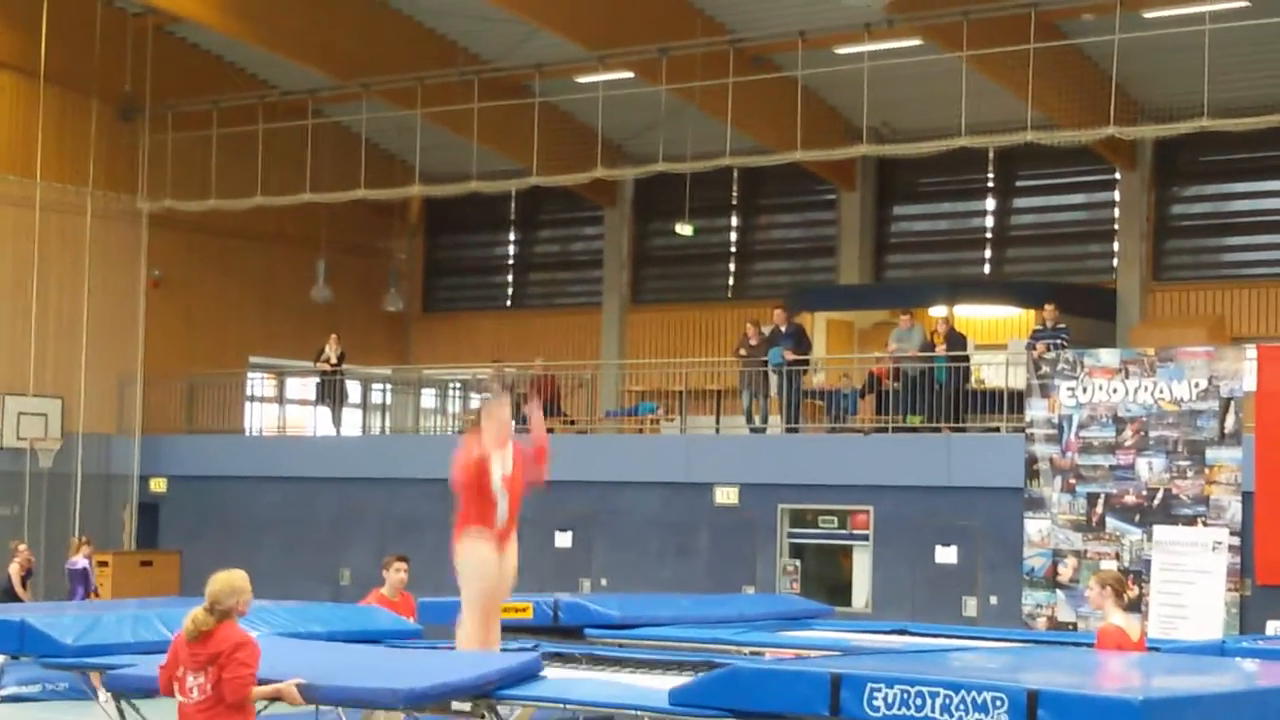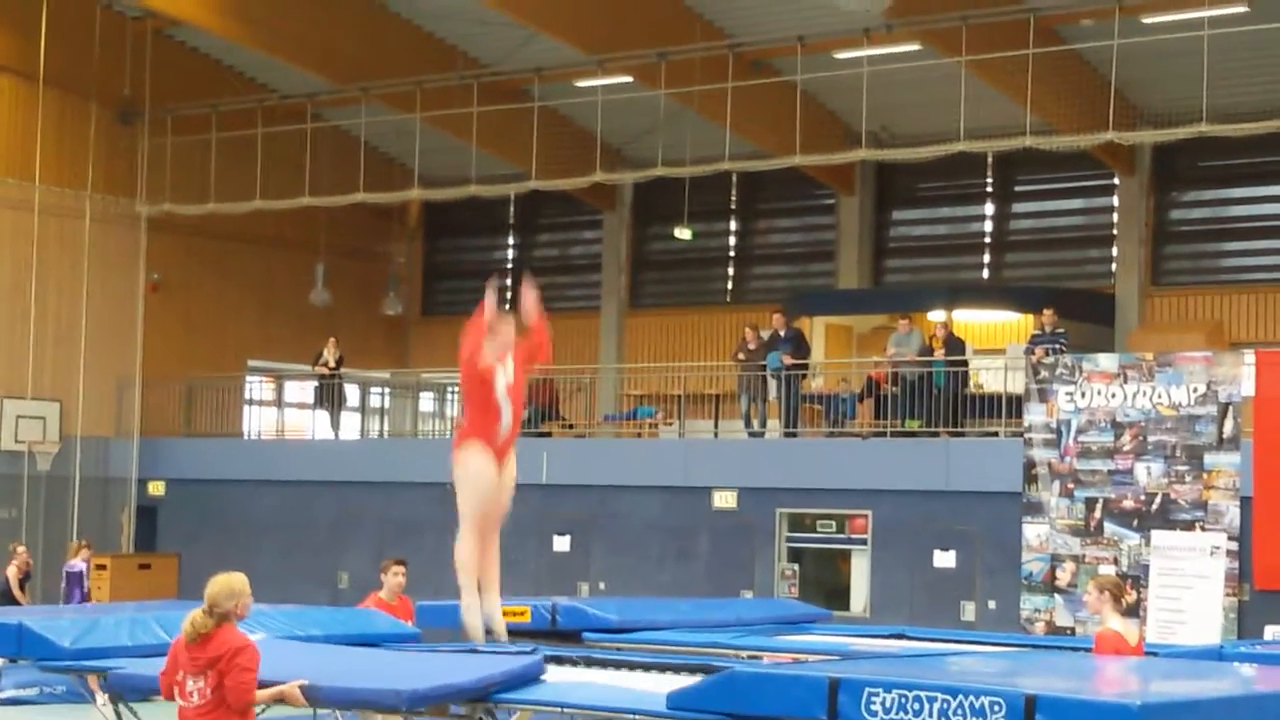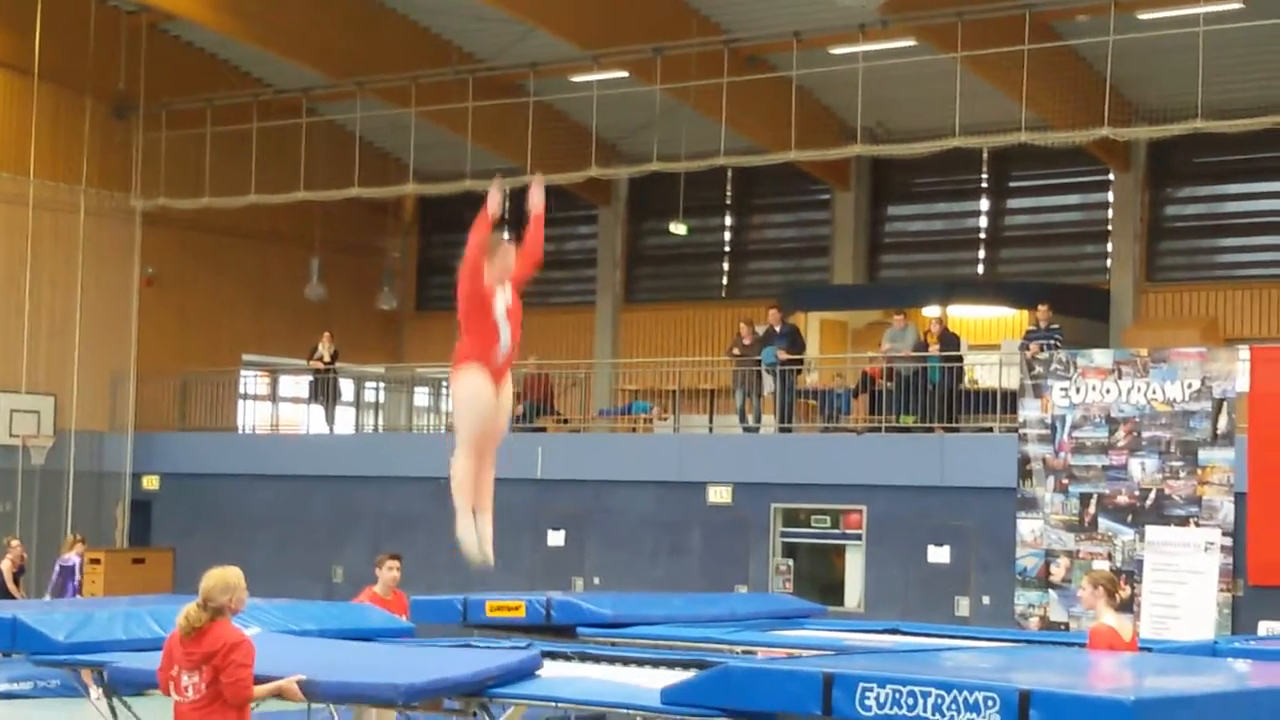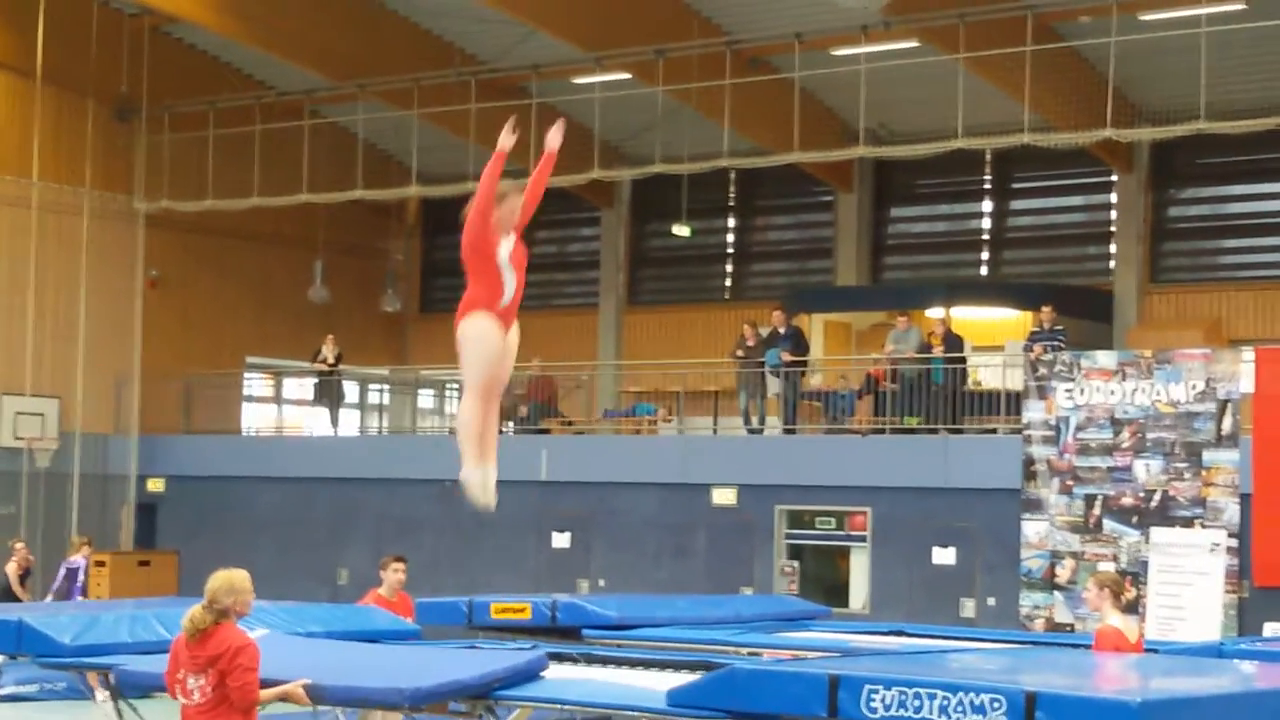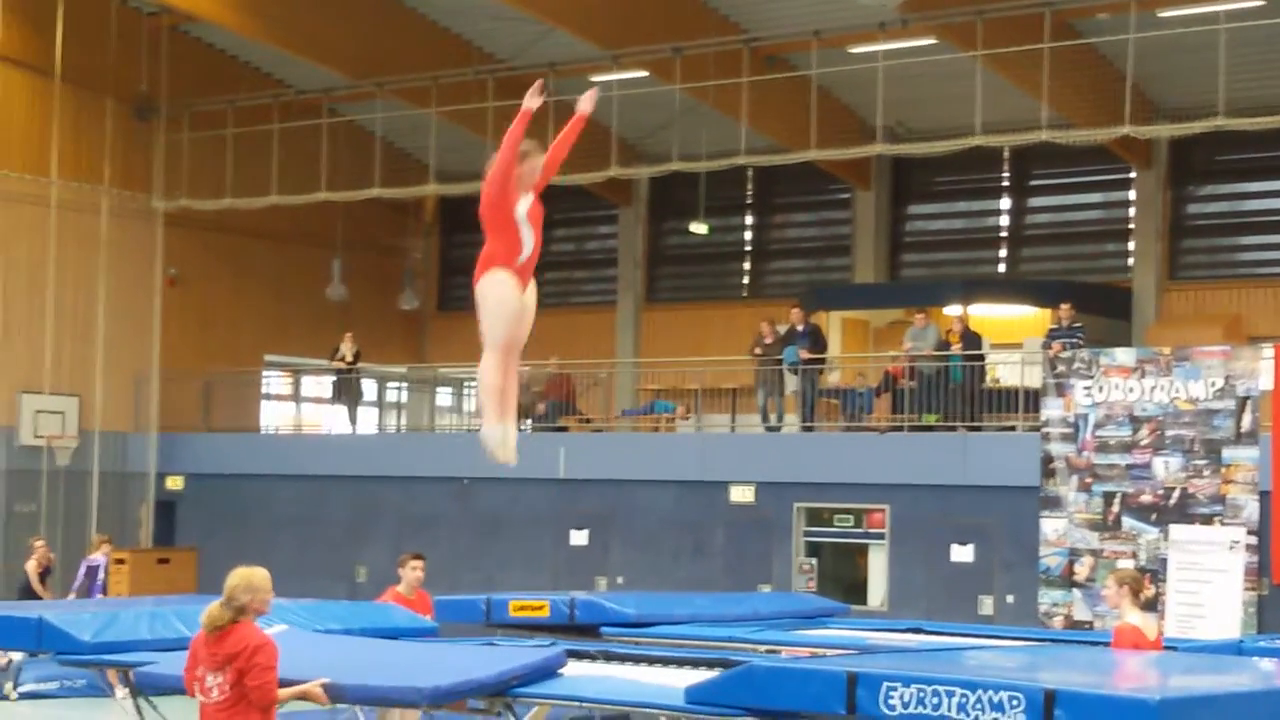
dt=0.1s
person 1, frame 1
left shoulder: (514, 450)
right shoulder: (473, 454)
left elbow: (536, 474)
right elbow: (460, 483)
left wrist: (540, 439)
right wrist: (478, 459)
left hip: (505, 536)
right hip: (475, 535)
left knee: (492, 611)
right knee: (475, 612)
person 1, frame 2
left shoulder: (513, 359)
right shoulder: (476, 365)
left elbow: (539, 350)
right elbow: (467, 354)
left wrist: (533, 312)
right wrist: (482, 319)
left hip: (504, 452)
right hip: (475, 450)
left knee: (491, 530)
right knee: (473, 527)
left ankle: (492, 604)
right ankle: (469, 600)
person 1, frame 3
left shoulder: (508, 284)
right shoulder: (472, 289)
left elbow: (533, 257)
right elbow: (472, 255)
left wrist: (535, 216)
right wrist: (487, 217)
left hip: (501, 375)
right hip: (472, 371)
left knee: (487, 452)
right knee: (469, 449)
left ankle: (484, 525)
right ankle: (466, 522)
person 1, frame 4
left shoulder: (511, 233)
right shoulder: (477, 235)
left elbow: (534, 191)
right elbow: (482, 196)
left wrist: (551, 151)
right wrist: (501, 152)
left hip: (507, 321)
right hip: (479, 317)
left knee: (493, 398)
right knee: (476, 393)
left ankle: (488, 468)
right ankle: (470, 466)
person 1, frame 5
left shoulder: (530, 191)
right shoulder: (496, 193)
left elbow: (557, 153)
right elbow: (508, 152)
left wrist: (581, 116)
right wrist: (525, 112)
left hip: (524, 279)
right hip: (497, 275)
left knee: (511, 355)
right knee: (496, 351)
left ankle: (508, 426)
right ankle: (491, 423)
